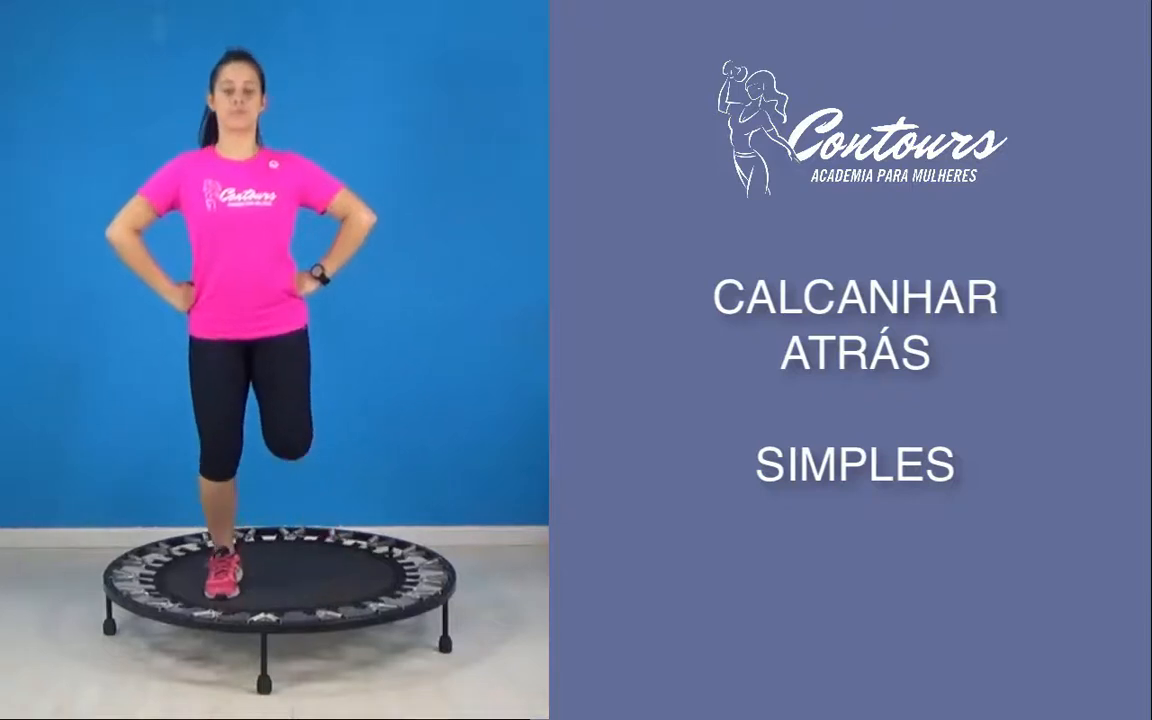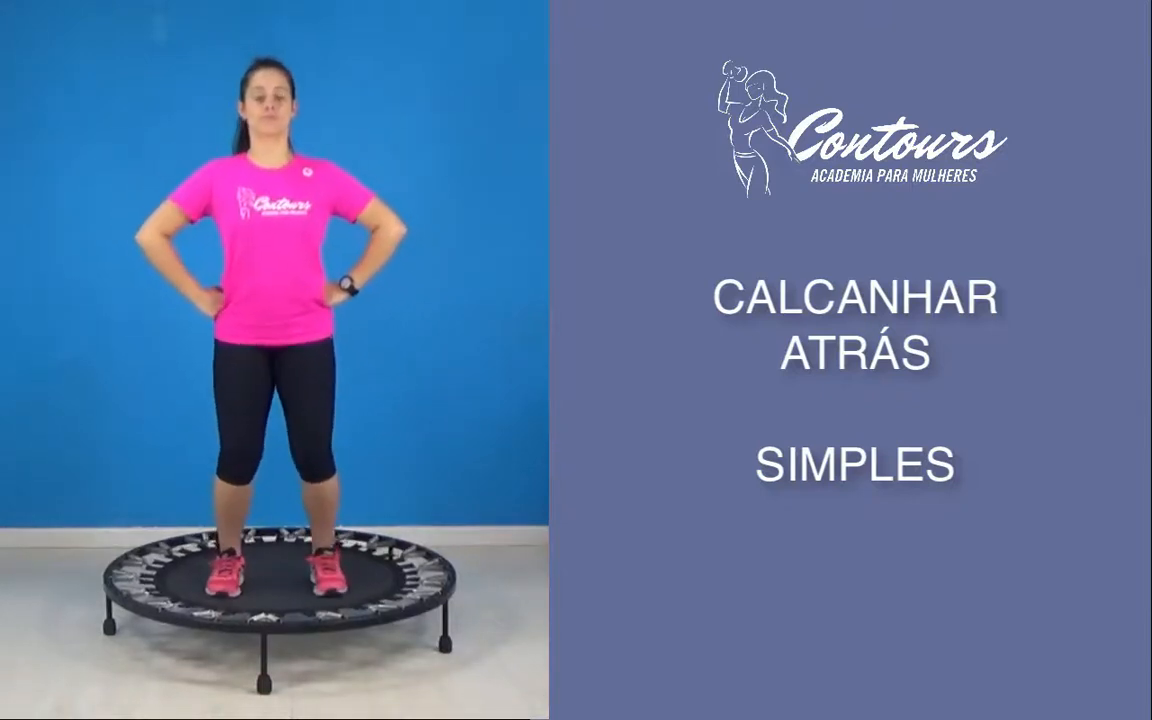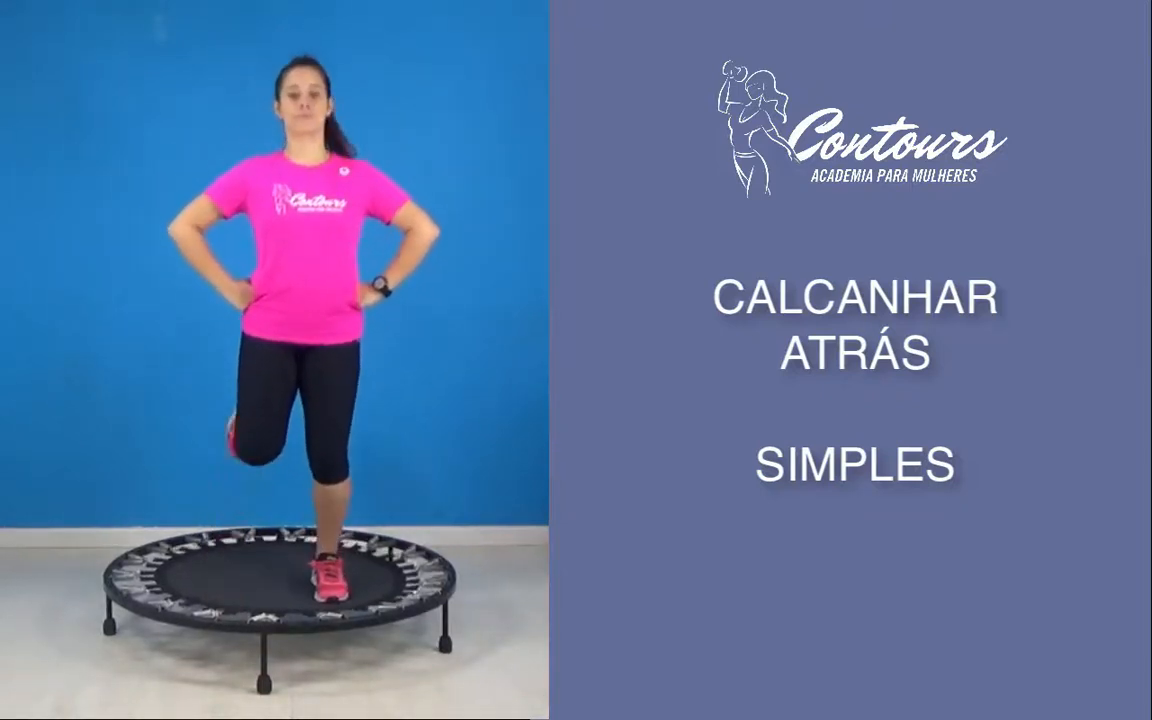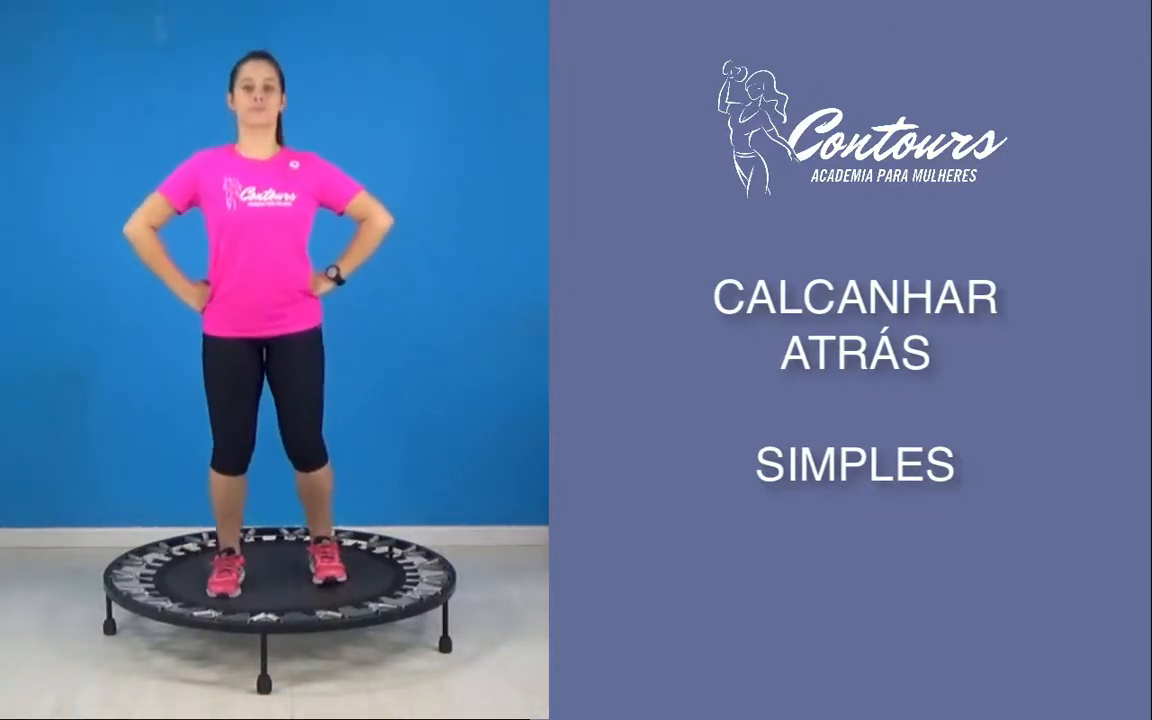
dt=0.5s
person 1, frame 1
left shoulder: (291, 169)
right shoulder: (184, 170)
left elbow: (361, 217)
right elbow: (121, 231)
left wrist: (318, 275)
right wrist: (170, 290)
left hip: (282, 330)
right hip: (212, 335)
left knee: (290, 441)
right knee: (219, 453)
left ankle: (284, 423)
right ankle: (223, 555)
person 1, frame 2
left shoulder: (323, 177)
right shoulder: (217, 176)
left elbow: (391, 228)
right elbow: (151, 234)
left wrist: (347, 286)
right wrist: (200, 296)
left hip: (308, 340)
right hip: (239, 340)
left knee: (314, 456)
right knee: (238, 456)
left ankle: (324, 553)
right ankle: (228, 554)
person 1, frame 3
left shoulder: (359, 177)
right shoulder: (252, 174)
left elbow: (424, 231)
right elbow: (183, 228)
left wrist: (379, 287)
right wrist: (229, 287)
left hip: (336, 339)
right hip: (267, 335)
left knee: (329, 458)
right knee: (259, 446)
left ankle: (328, 558)
right ankle: (247, 419)
person 1, frame 4
left shoulder: (310, 170)
right shoulder: (204, 168)
left elbow: (378, 220)
right elbow: (138, 227)
left wrist: (332, 277)
right wrist: (187, 288)
left hip: (297, 331)
right hip: (227, 333)
left knee: (306, 446)
right knee: (231, 450)
left ankle: (323, 542)
right ankle: (228, 554)
